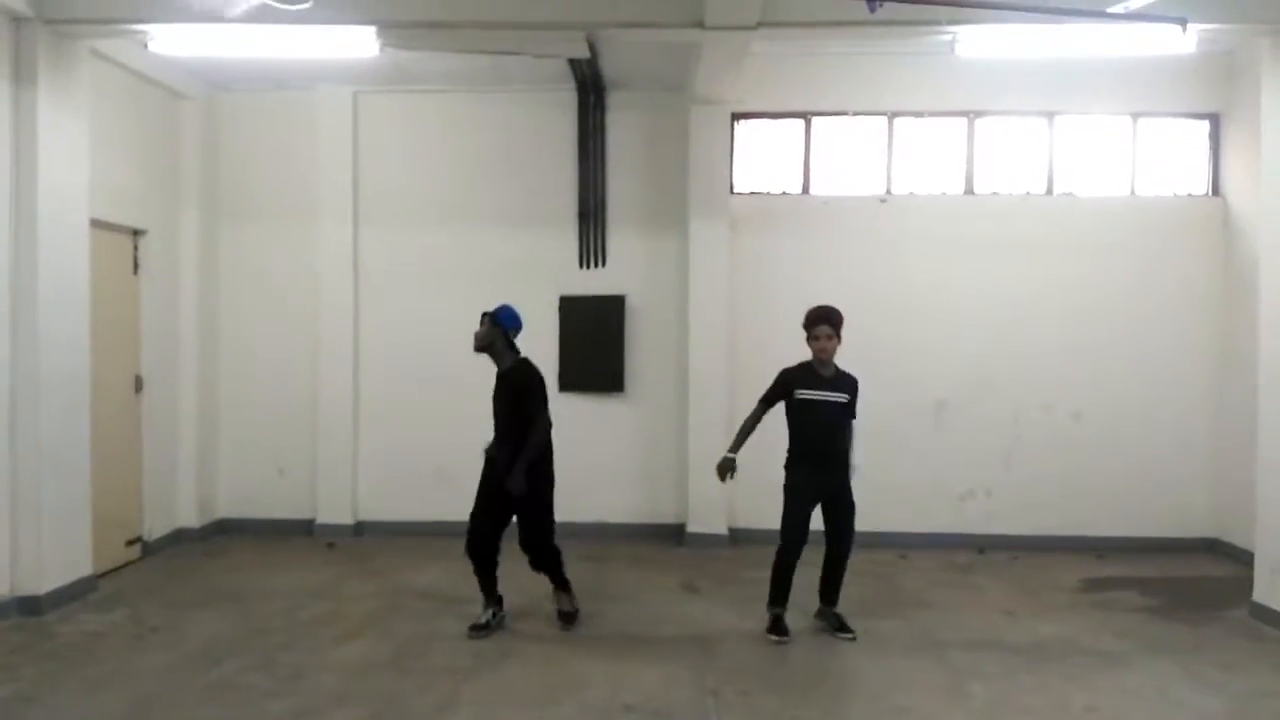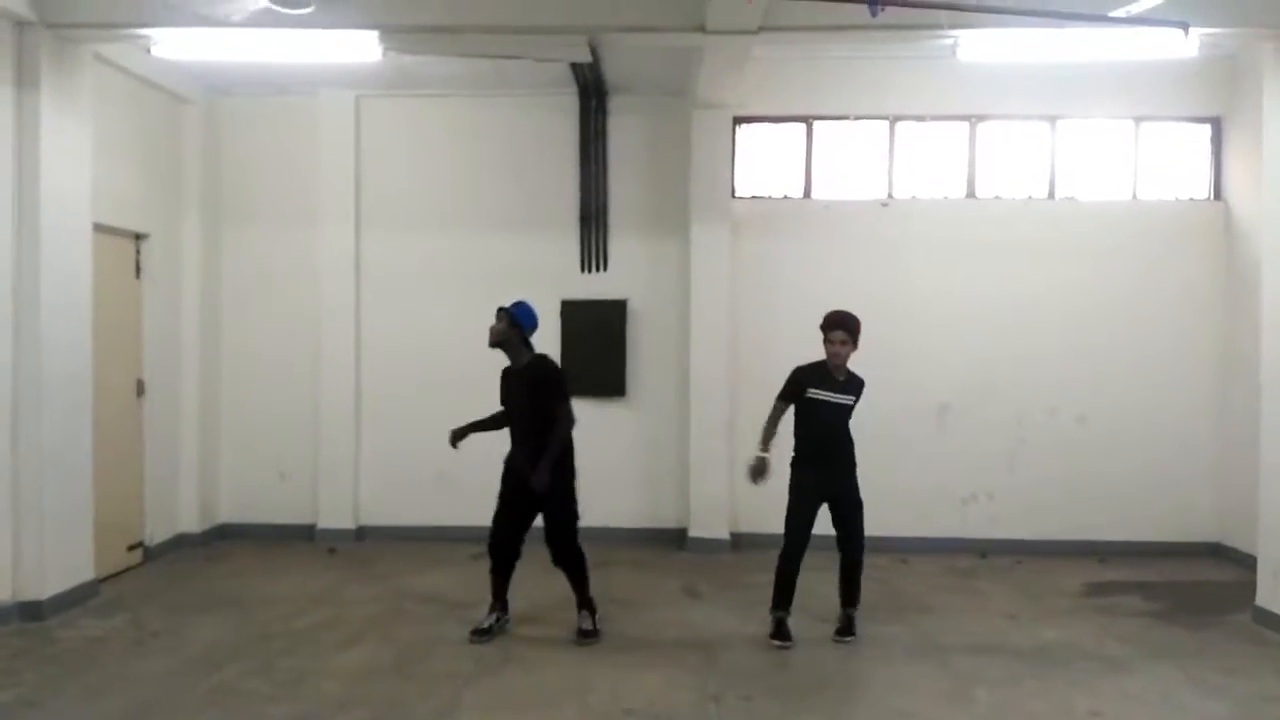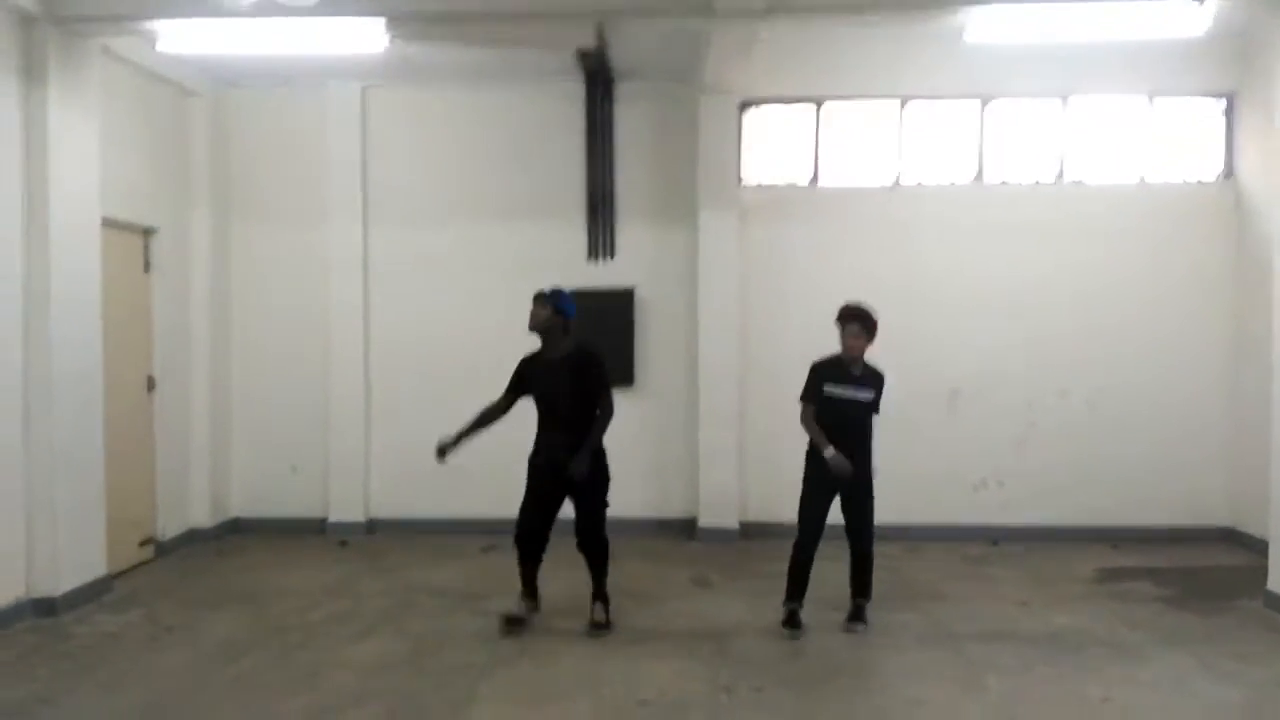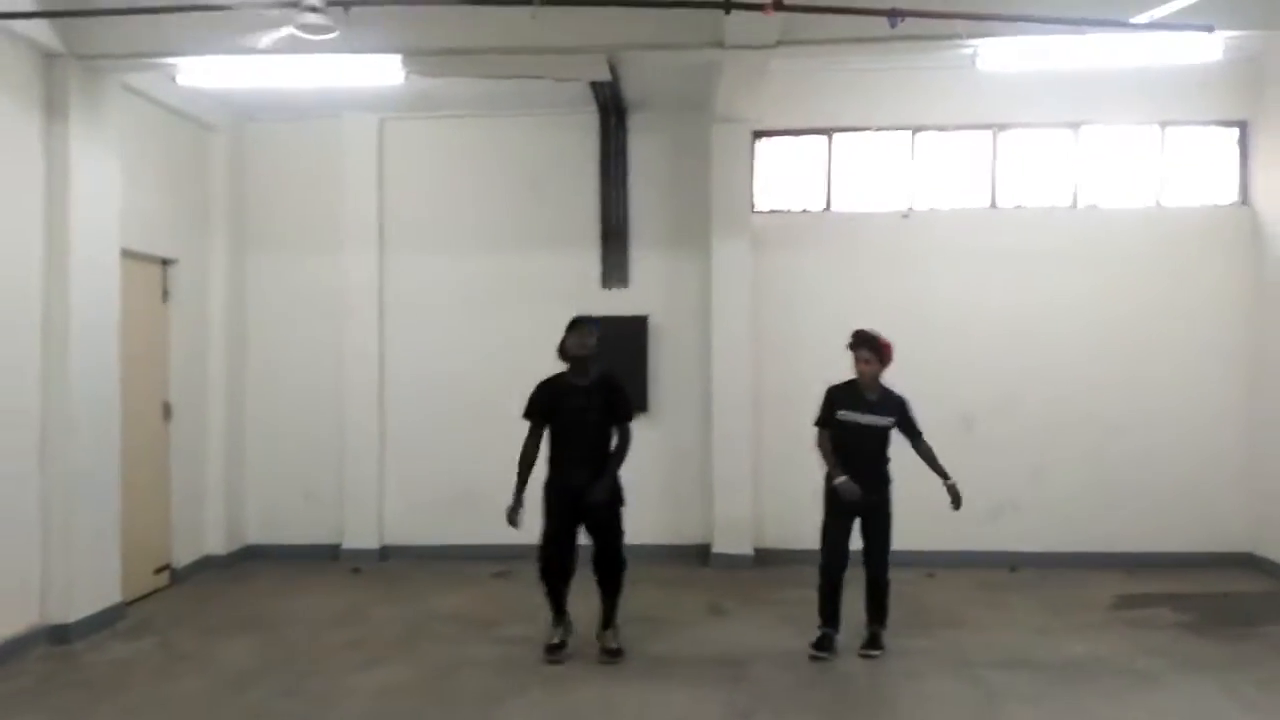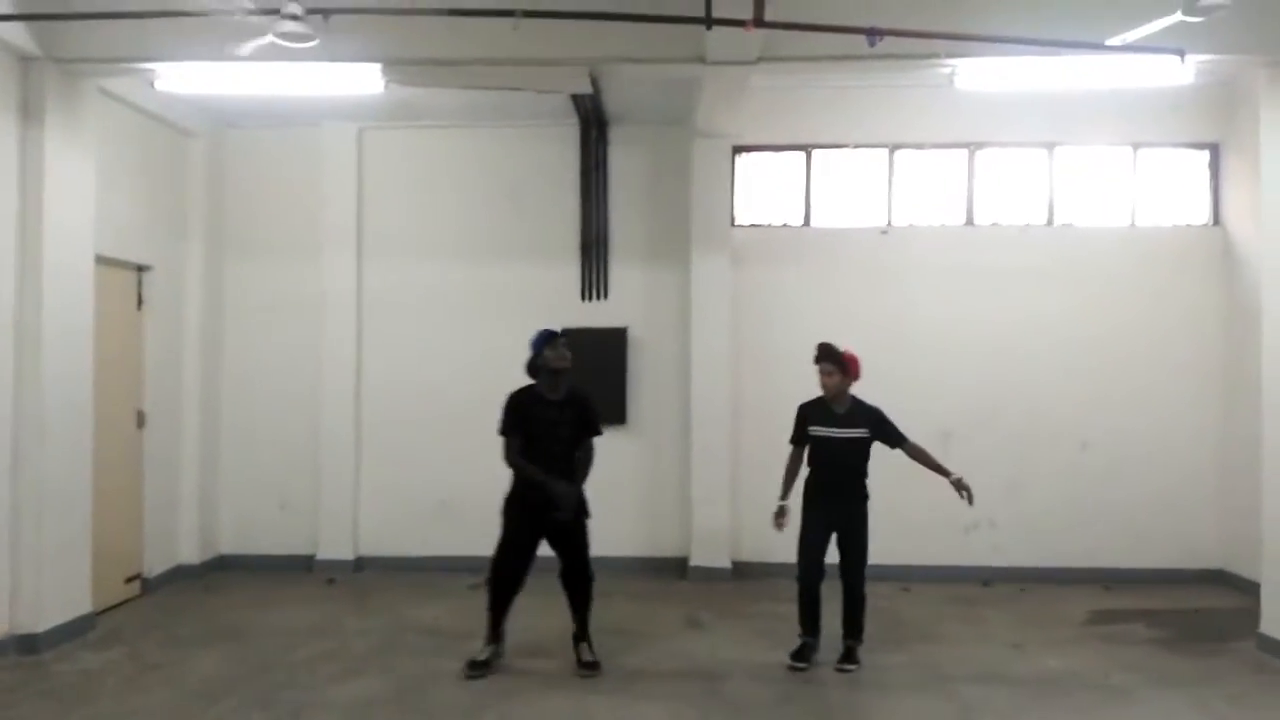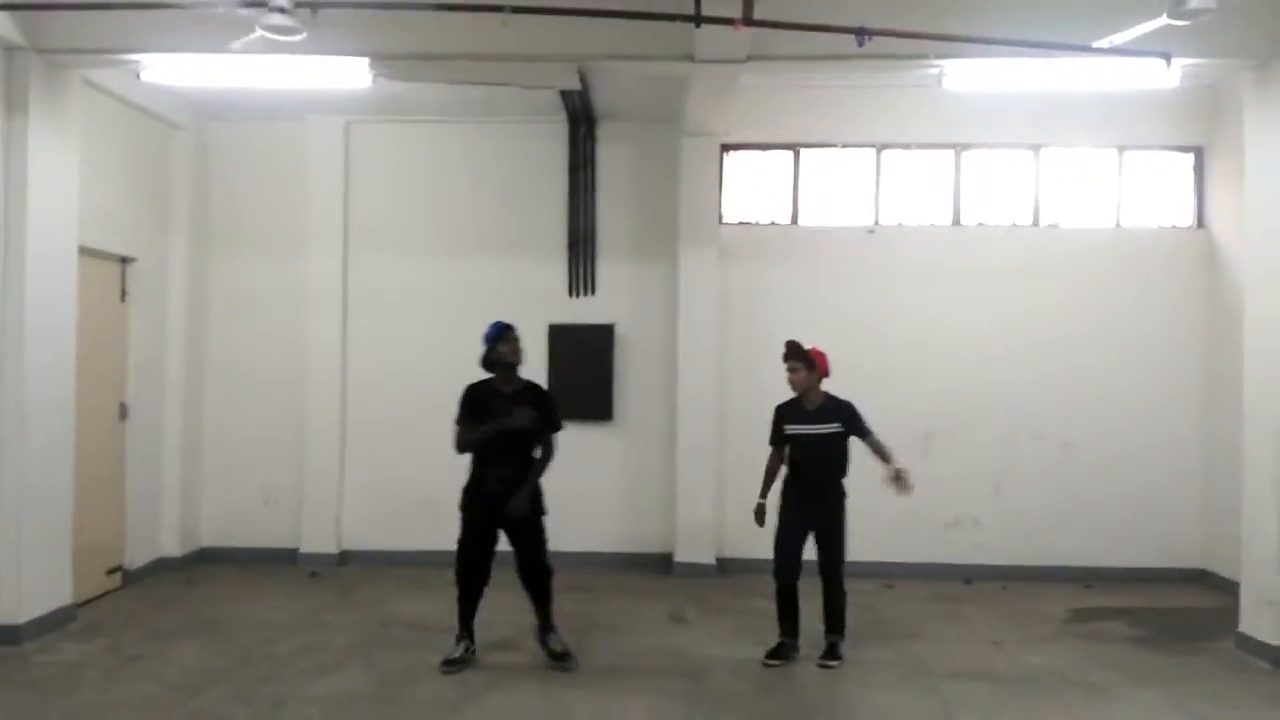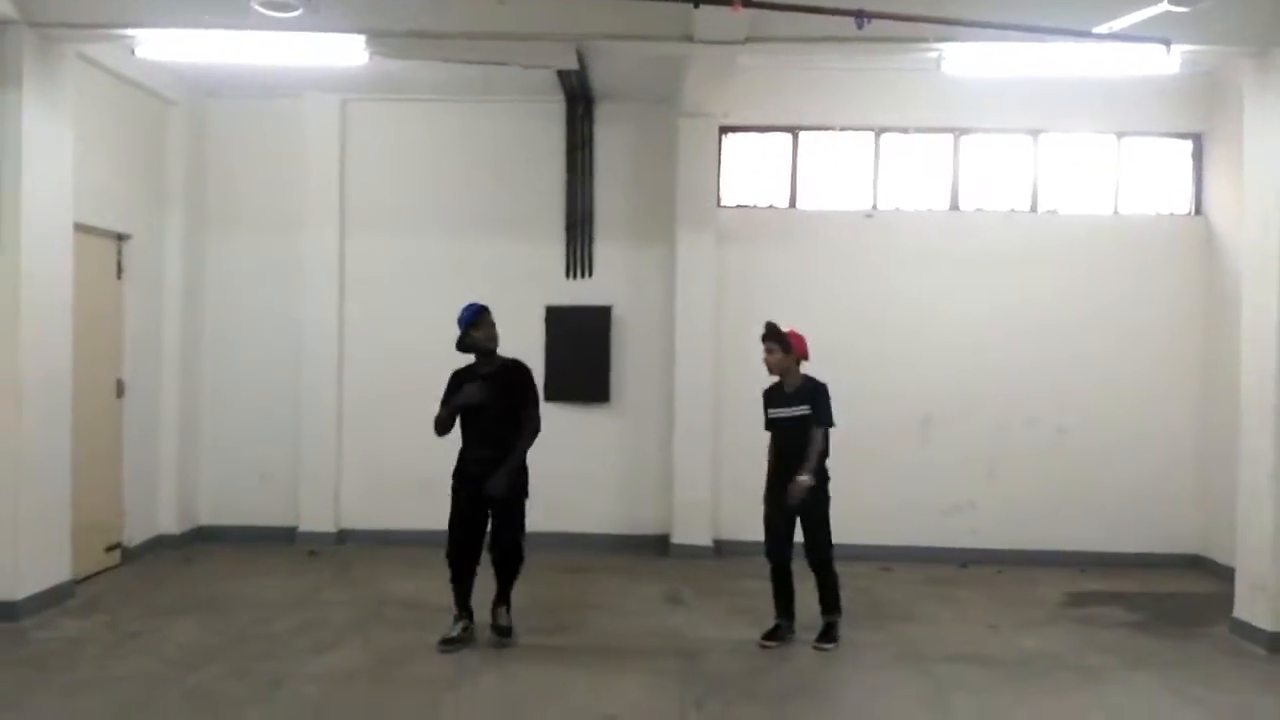
dt=0.2s
person 1, frame 1
left shoulder: (525, 374)
right shoulder: (502, 373)
left elbow: (541, 425)
left wrist: (520, 471)
left hip: (529, 473)
right hip: (498, 469)
left knee: (537, 543)
right knee: (479, 540)
left ankle: (563, 591)
right ankle: (493, 606)
person 1, frame 2
left shoulder: (544, 370)
right shoulder: (509, 374)
left elbow: (565, 420)
left wrist: (546, 468)
right wrist: (468, 428)
left hip: (553, 471)
right hip: (517, 469)
left knee: (563, 543)
right knee: (502, 542)
left ankle: (585, 610)
right ankle: (498, 611)
person 1, frame 3
left shoulder: (585, 359)
right shoulder: (531, 365)
left elbow: (606, 409)
right elbow: (502, 406)
left wrist: (587, 454)
right wrist: (458, 438)
left hip: (585, 459)
right hip: (546, 460)
left knee: (592, 533)
right knee: (529, 532)
left ankle: (599, 602)
right ankle: (528, 598)
person 1, frame 4
left shoulder: (609, 387)
right shoulder: (550, 389)
left elbow: (623, 439)
right elbow: (532, 442)
left wrist: (605, 480)
right wrist: (518, 495)
left hip: (601, 487)
right hip: (562, 488)
left knee: (609, 560)
right knee: (554, 561)
left ankle: (608, 628)
right ankle: (559, 624)
person 1, frame 5
left shoulder: (579, 402)
right shoulder: (520, 401)
left elbow: (585, 454)
right elbow: (511, 455)
left wrist: (572, 492)
right wrist: (550, 484)
left hip: (567, 502)
right hip: (527, 501)
left knee: (579, 573)
right knee: (504, 574)
left ankle: (582, 641)
right ankle: (492, 644)
person 1, frame 6
left shoulder: (536, 396)
right shoulder: (476, 394)
left elbow: (546, 450)
right elbow: (463, 444)
left wrist: (526, 491)
right wrist: (504, 424)
left hip: (522, 493)
right hip: (482, 495)
left knee: (535, 566)
right knee: (470, 568)
left ankle: (548, 632)
right ankle: (465, 641)
person 1, frame 7
left shoulder: (516, 372)
right shoulder: (460, 379)
left elbow: (532, 425)
right elbow: (441, 428)
left wrist: (507, 471)
right wrist: (459, 401)
left hip: (508, 474)
right hip: (468, 475)
left knee: (507, 547)
right knee: (460, 548)
left ankle: (502, 606)
right ankle: (463, 620)
person 2, frame 1
left shoulder: (848, 384)
right shoulder: (792, 377)
right elbow: (758, 412)
left wrist: (847, 467)
right wrist: (732, 453)
left hip: (837, 476)
right hip: (800, 474)
left knee: (841, 544)
right knee: (792, 544)
left ankle: (828, 609)
right ankle: (777, 611)
person 2, frame 2
left shoulder: (856, 384)
right shoulder: (804, 375)
right elbow: (777, 413)
right wrist: (763, 452)
left hip: (844, 475)
right hip: (808, 474)
left knee: (852, 546)
right knee: (794, 545)
left ankle: (848, 612)
right ankle: (779, 616)
person 2, frame 3
left shoulder: (876, 379)
right shoulder: (821, 370)
right elbow: (806, 416)
right wrist: (828, 450)
left hip: (859, 468)
right hip: (823, 465)
left knee: (862, 539)
right knee: (807, 537)
left ankle: (859, 603)
right ankle: (792, 606)
person 2, frame 4
left shoulder: (896, 403)
right shoulder: (837, 395)
left elbow: (918, 443)
right elbow: (823, 441)
left wrist: (947, 480)
right wrist: (839, 477)
left hip: (877, 490)
right hip: (841, 489)
left knee: (876, 564)
right knee: (832, 561)
left ankle: (876, 629)
right ankle: (828, 631)
person 2, frame 5
left shoulder: (869, 416)
right shoulder: (808, 412)
left elbow: (908, 447)
right elbow: (796, 456)
left wrist: (951, 476)
right wrist: (784, 500)
left hip: (854, 506)
right hip: (817, 505)
left knee: (853, 578)
right knee: (808, 574)
left ankle: (851, 644)
right ankle: (808, 640)
person 2, frame 6
left shoulder: (841, 409)
right shoulder: (784, 412)
left elbow: (870, 440)
right elbow: (777, 456)
left wrist: (893, 466)
right wrist: (762, 498)
left hip: (830, 502)
right hip: (793, 503)
left knee: (831, 574)
right knee: (784, 573)
left ankle: (834, 640)
right ankle: (788, 639)
person 2, frame 7
left shoulder: (816, 391)
right shoulder: (770, 395)
left elbow: (818, 437)
left wrist: (805, 476)
right wrist: (768, 483)
left hip: (811, 485)
right hip: (778, 486)
left knee: (819, 555)
right knee: (777, 557)
left ankle: (831, 619)
right ankle: (784, 621)
